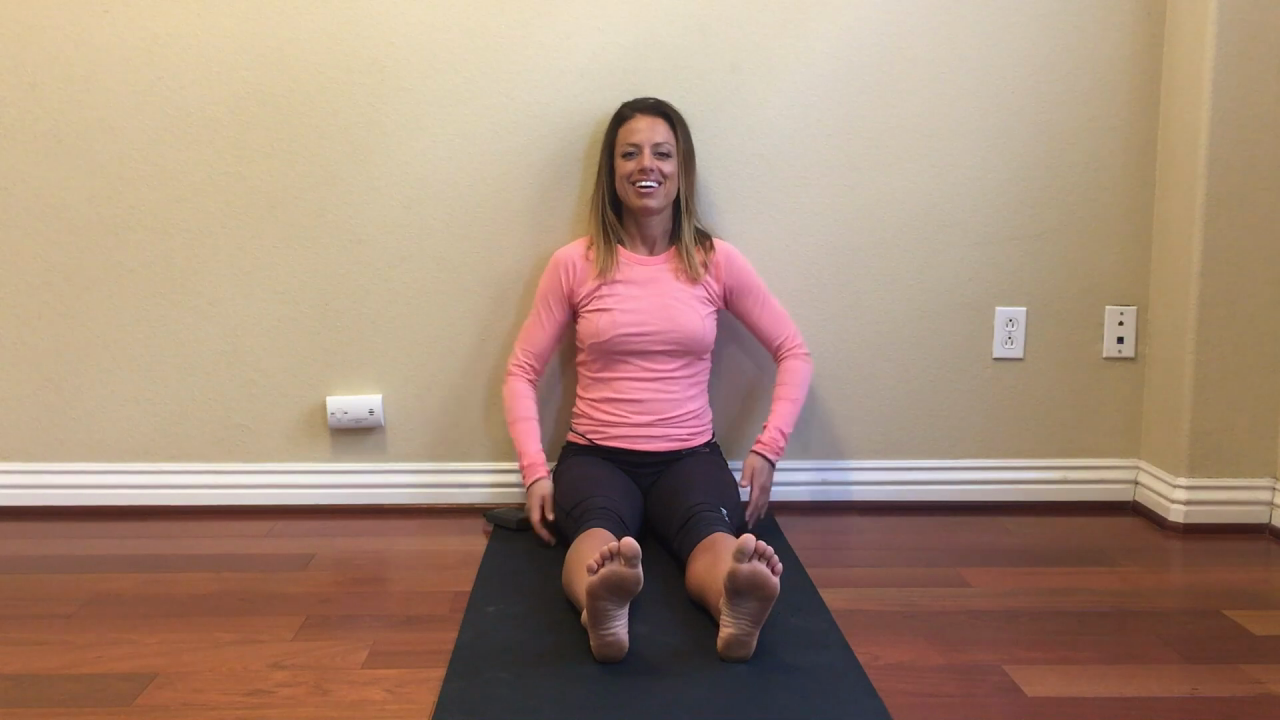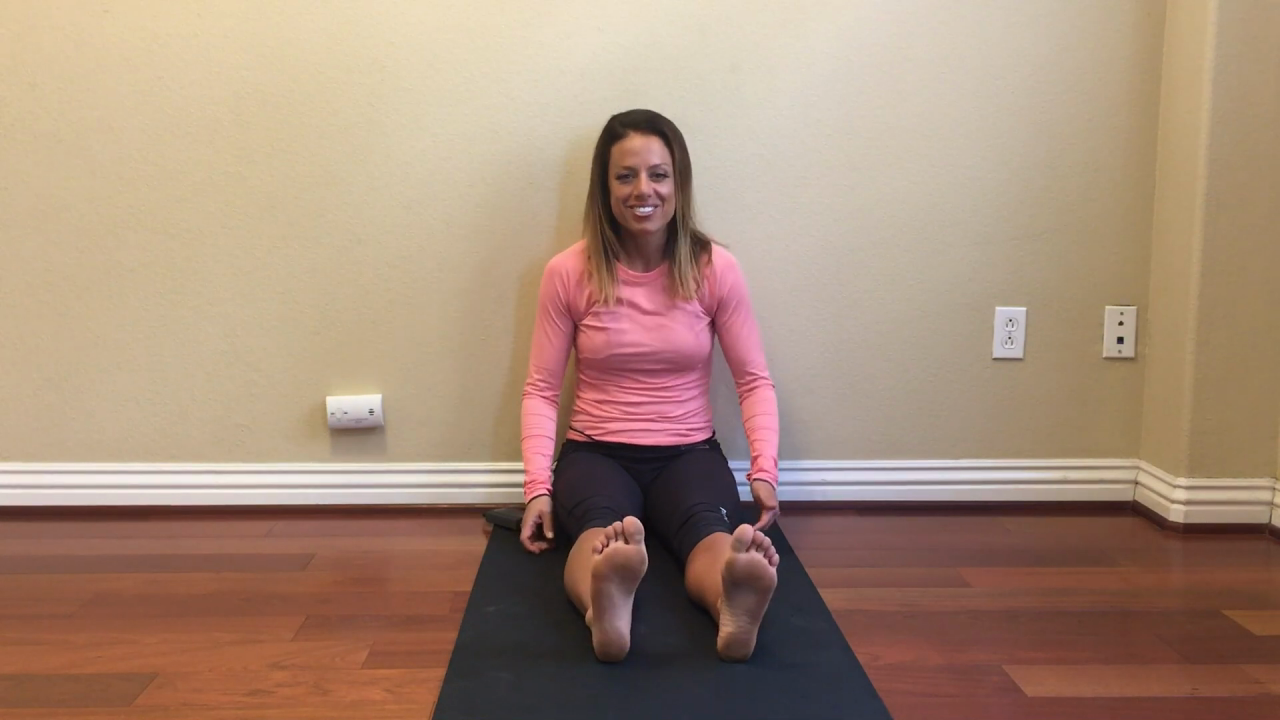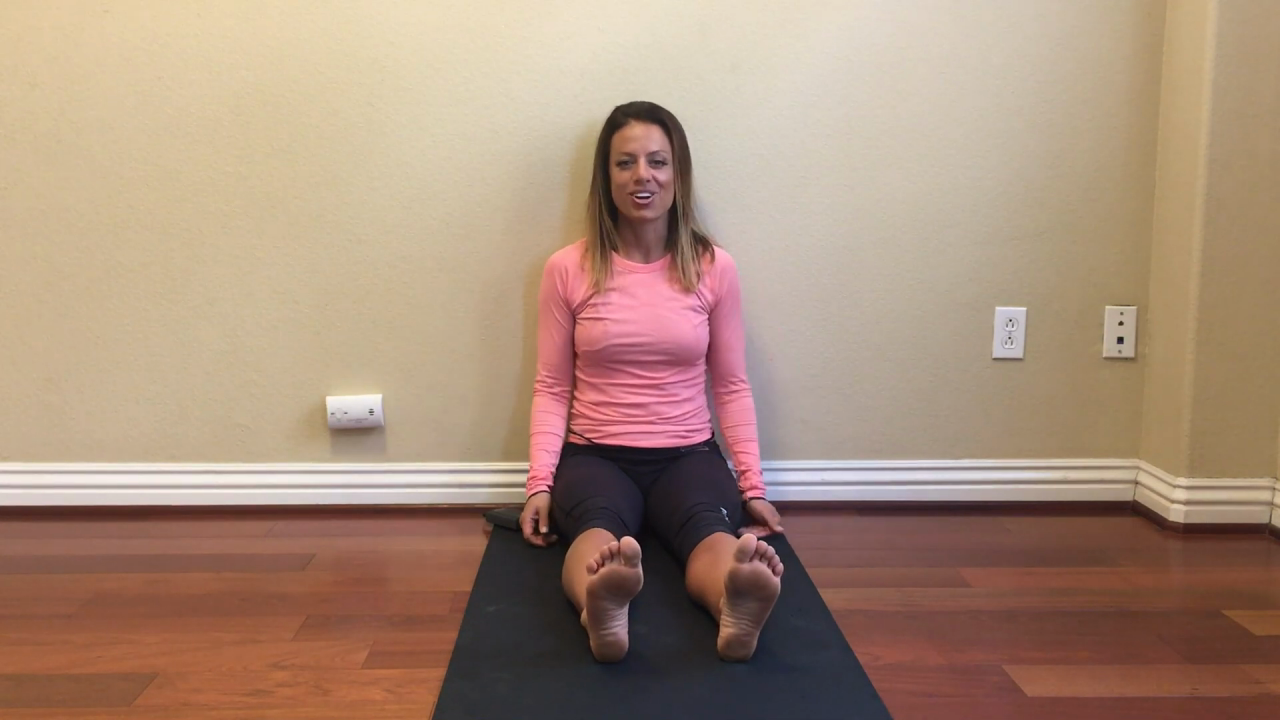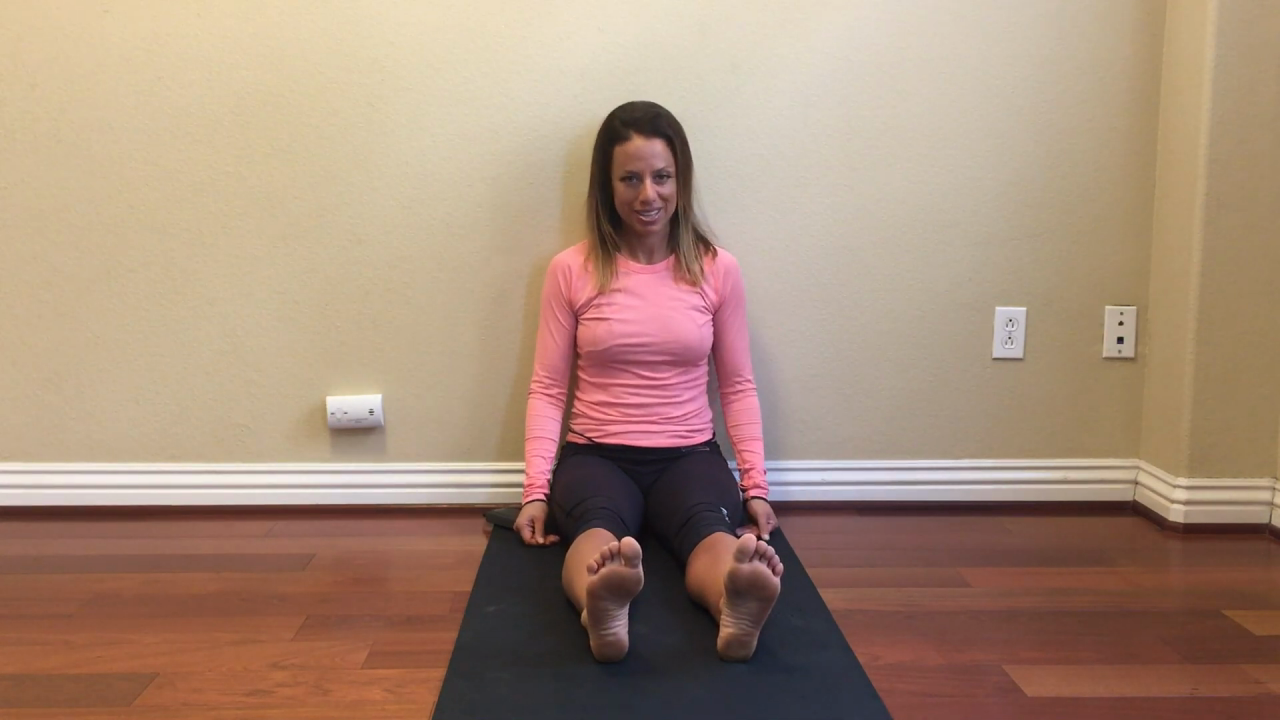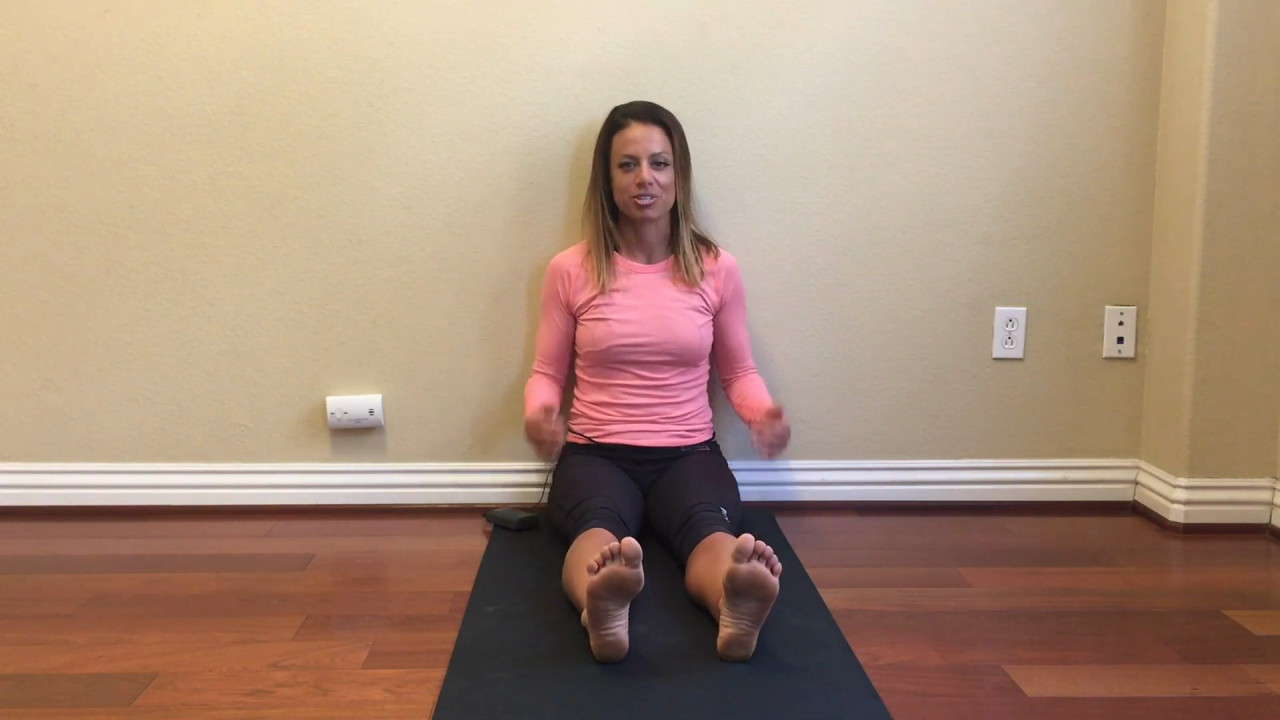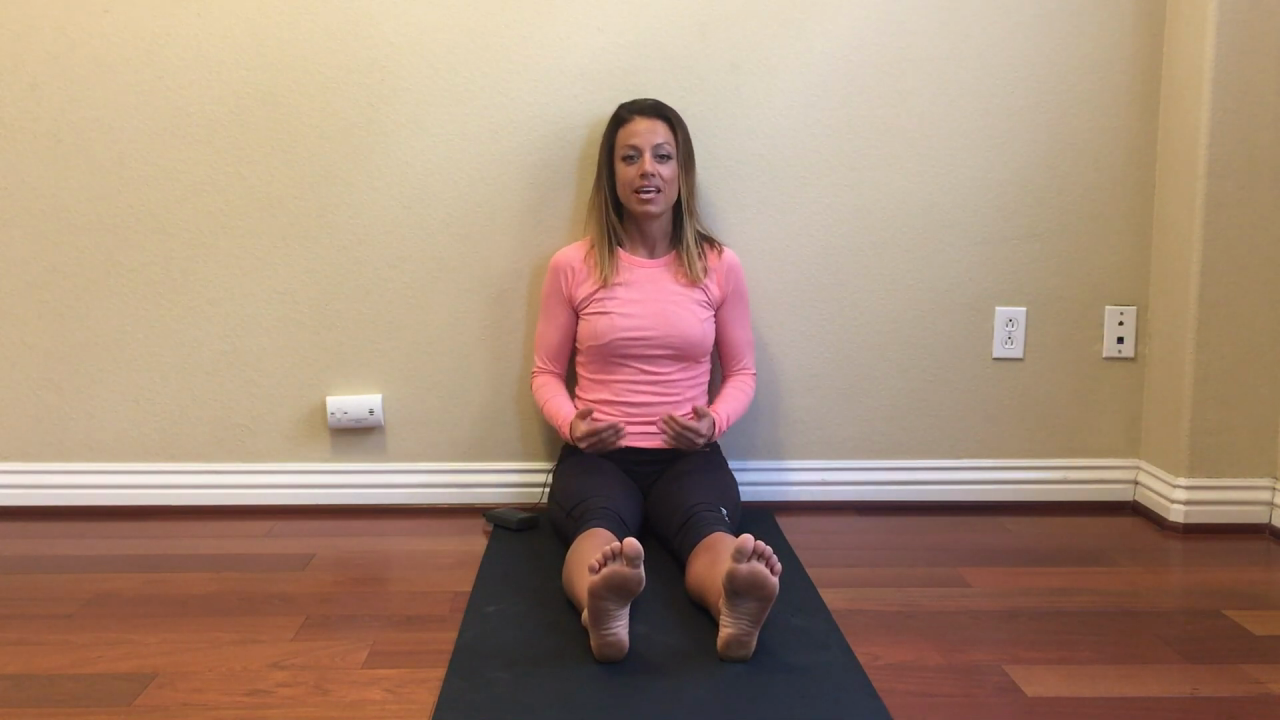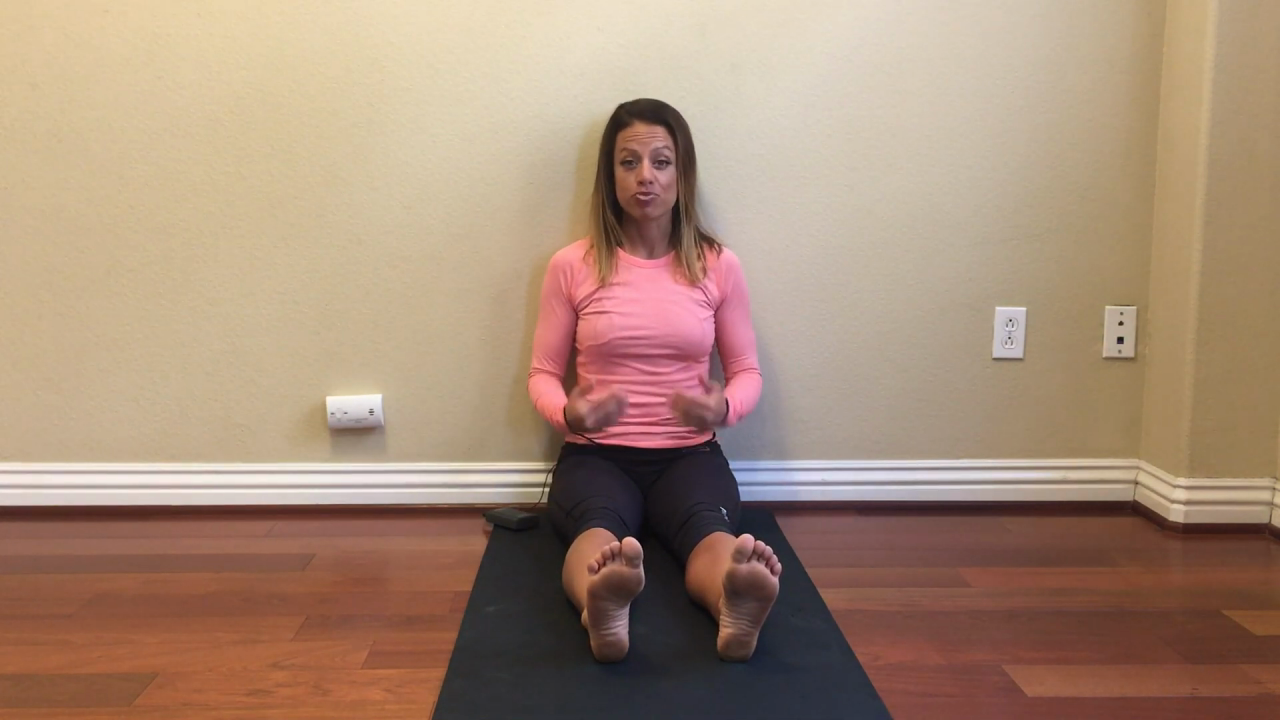
dt=0.7s
person 1, frame 1
left shoulder: (718, 261)
right shoulder: (573, 263)
left elbow: (794, 352)
right elbow: (520, 371)
left wrist: (767, 448)
right wrist: (533, 468)
left hip: (689, 456)
right hip: (596, 455)
left knee: (710, 533)
right knee: (596, 533)
left ankle: (735, 609)
right ankle: (601, 610)
person 1, frame 2
left shoulder: (715, 268)
right shoulder: (568, 272)
left elbow: (754, 380)
right elbow: (541, 390)
left wrist: (764, 469)
right wrist: (538, 485)
left hip: (689, 452)
right hip: (596, 451)
left knee: (710, 530)
right knee: (599, 532)
left ankle: (735, 610)
right ankle: (605, 609)
person 1, frame 3
left shoulder: (714, 268)
right shoulder: (568, 268)
left elbow: (732, 387)
right elbow: (551, 389)
left wrist: (754, 483)
right wrist: (540, 482)
left hip: (687, 454)
right hip: (595, 454)
left knee: (711, 530)
right knee: (597, 531)
left ankle: (737, 608)
right ankle: (600, 609)
person 1, frame 4
left shoulder: (717, 268)
right shoulder: (571, 269)
left elbow: (738, 385)
right elbow: (547, 388)
left wrist: (755, 484)
right wrist: (536, 488)
left hip: (689, 454)
right hip: (596, 453)
left knee: (711, 528)
right knee: (598, 529)
left ankle: (736, 611)
right ankle: (602, 610)
person 1, frame 5
left shoulder: (716, 268)
right shoulder: (569, 269)
left elbow: (739, 371)
right elbow: (546, 374)
left wrist: (762, 413)
right wrist: (537, 413)
left hip: (688, 454)
right hip: (596, 454)
left knee: (708, 529)
right knee: (598, 531)
left ankle: (735, 609)
right ankle: (601, 610)
person 1, frame 6
left shoulder: (719, 265)
right shoulder: (572, 265)
left elbow: (741, 372)
right elbow: (546, 373)
left wrist: (714, 421)
right wrist: (572, 424)
left hip: (688, 454)
right hip: (598, 454)
left knee: (708, 528)
right knee: (598, 528)
left ankle: (736, 610)
right ankle: (601, 608)
person 1, frame 7
left shoulder: (718, 265)
right shoulder: (572, 265)
left elbow: (747, 371)
right elbow: (542, 373)
left wrist: (724, 405)
right wrist: (568, 412)
left hip: (688, 454)
right hip: (599, 453)
left knee: (708, 528)
right knee: (599, 530)
left ankle: (736, 610)
right ankle: (601, 608)
